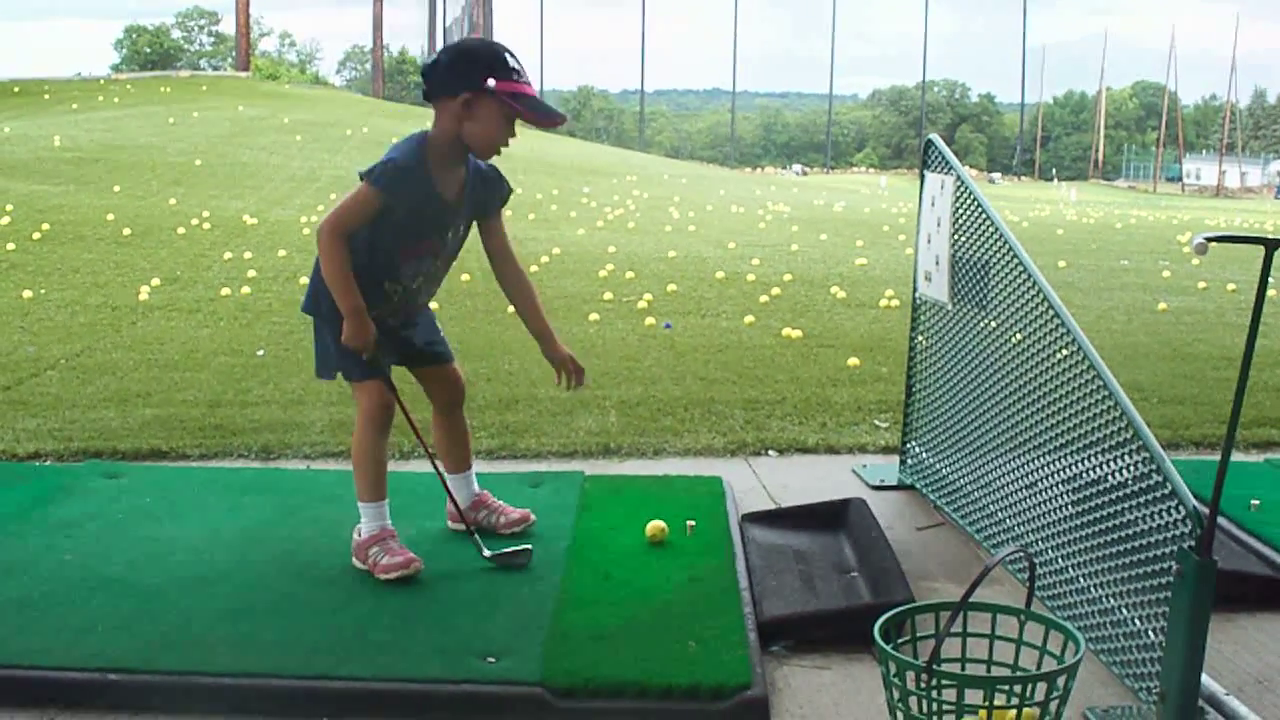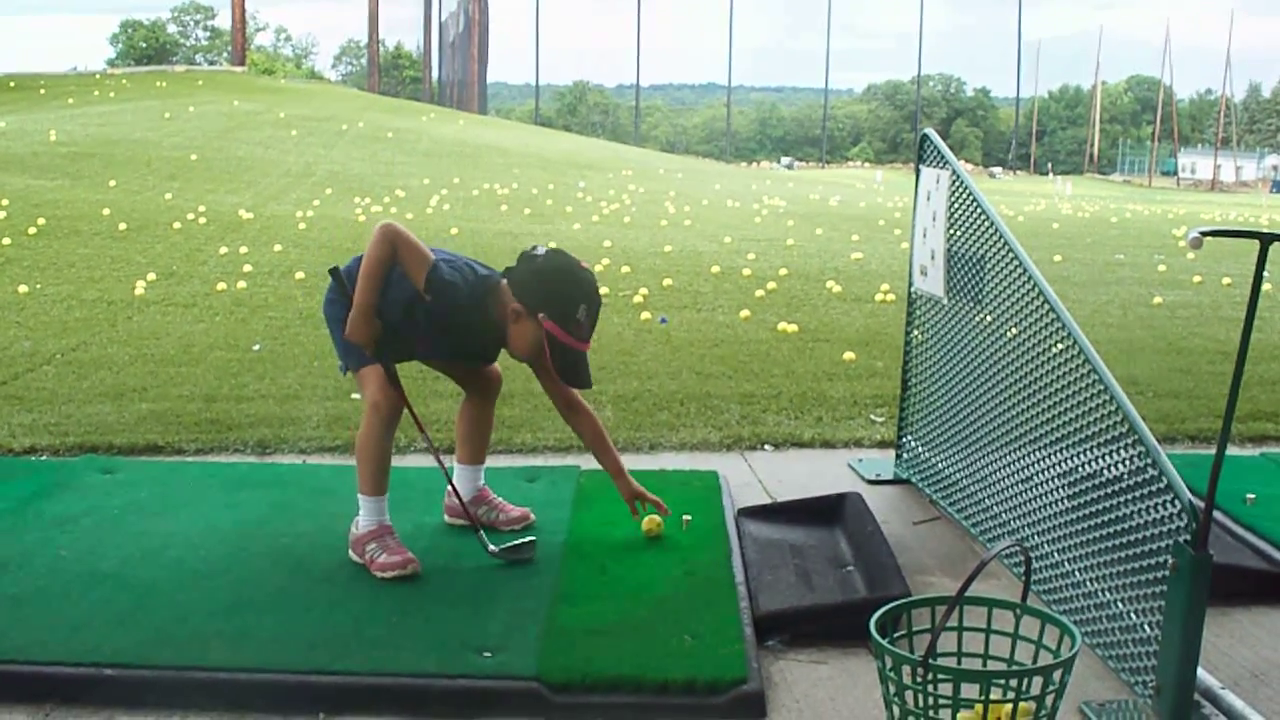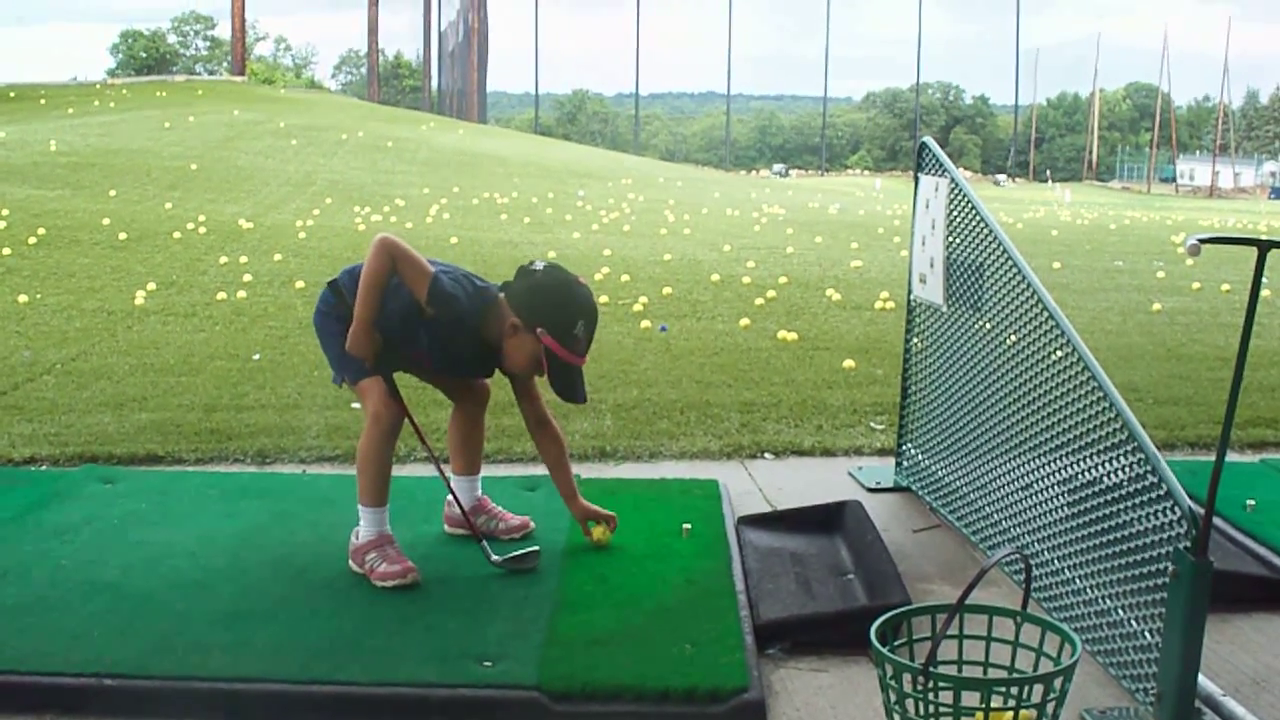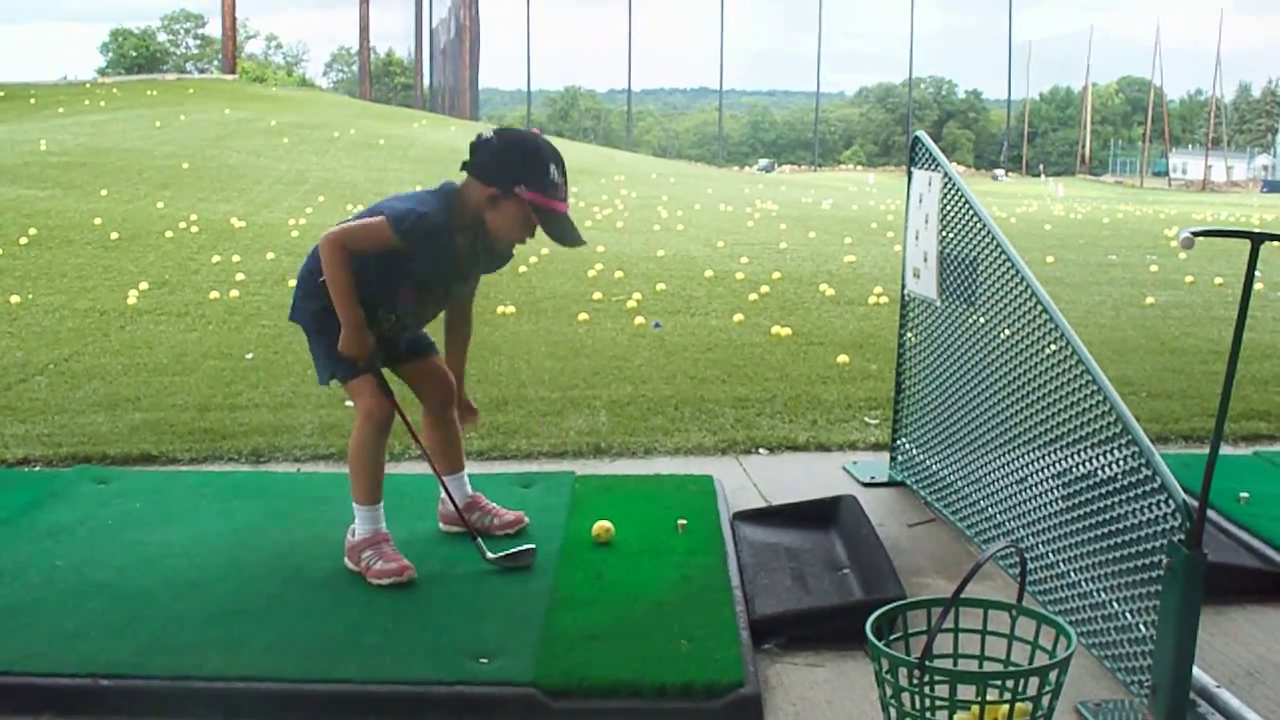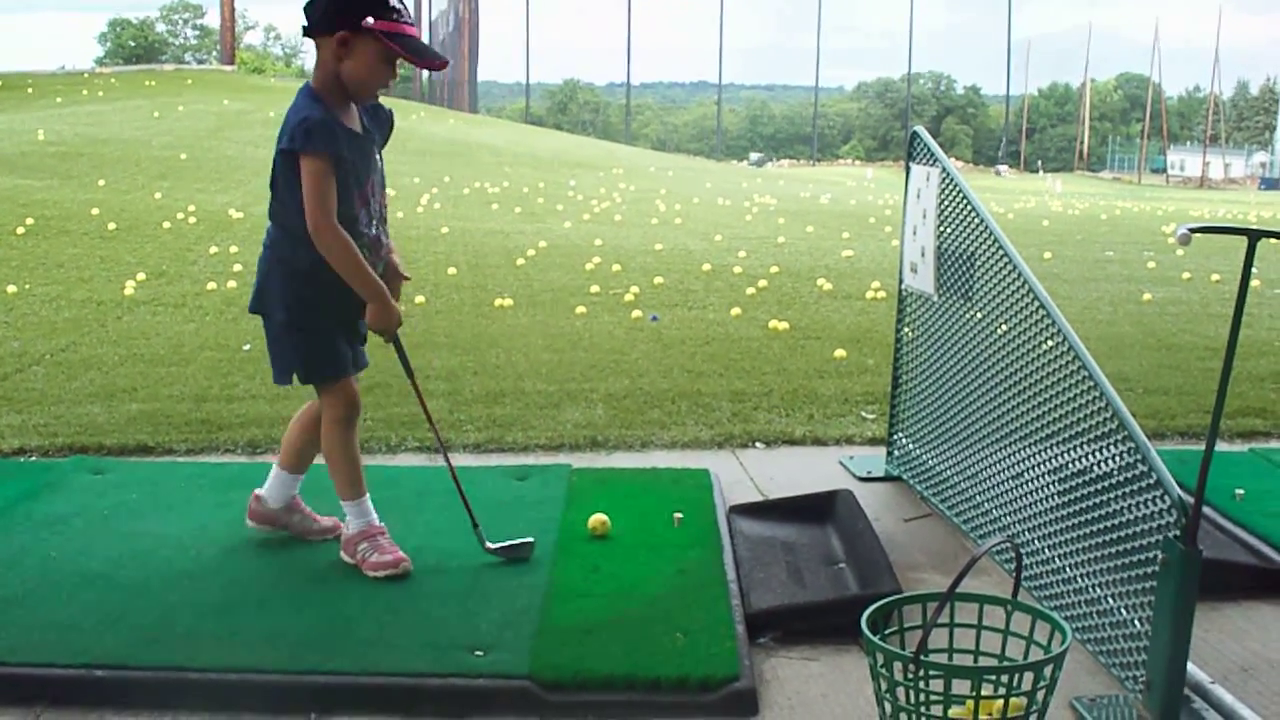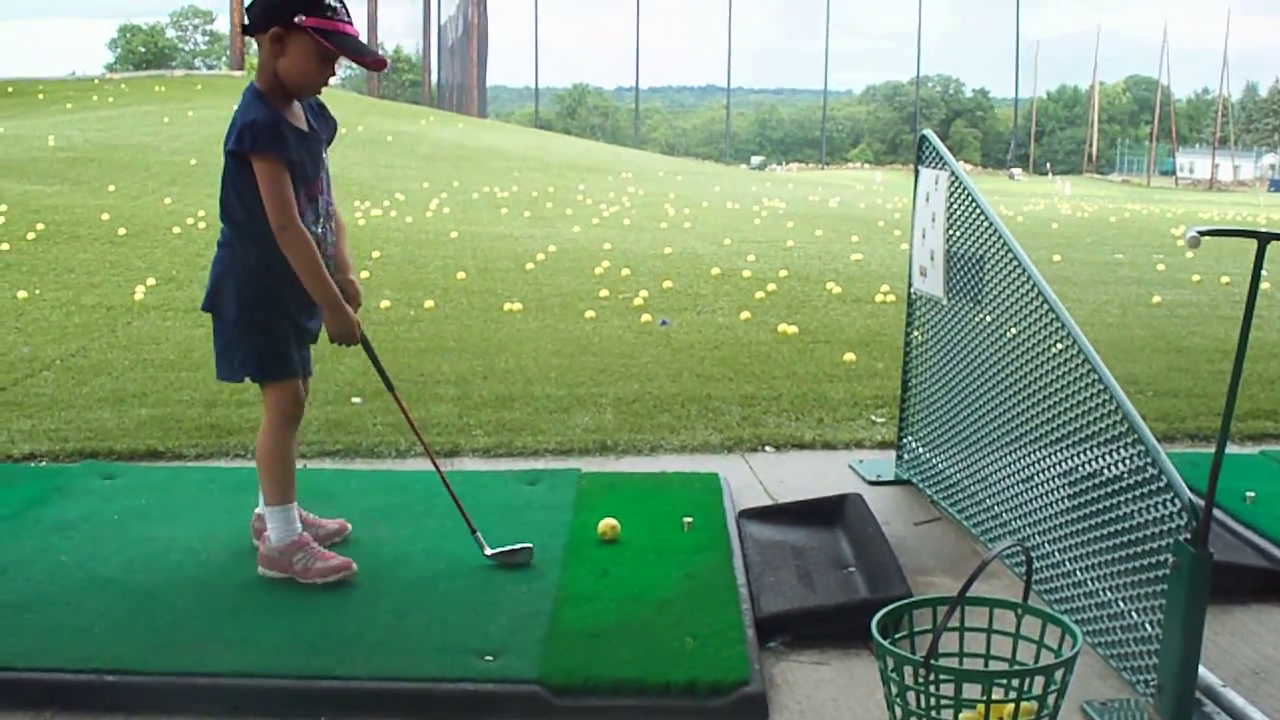
dt=0.5s
person 1, frame 1
left shoulder: (481, 182)
right shoulder: (403, 169)
left elbow: (507, 268)
right elbow: (331, 232)
left wrist: (551, 346)
right wrist: (355, 319)
left hip: (403, 301)
right hip: (350, 297)
left knee: (450, 386)
right knee: (377, 403)
left ankle: (465, 500)
right ankle: (372, 535)
person 1, frame 2
left shoulder: (522, 323)
right shoulder: (455, 292)
left elbow: (571, 406)
right elbow: (386, 232)
left wrist: (622, 479)
right wrist: (362, 315)
left hip: (413, 312)
right hip: (358, 301)
left knee: (486, 380)
right knee: (384, 396)
left ankle: (467, 494)
right ankle: (368, 528)
person 1, frame 3
left shoulder: (509, 341)
right shoulder: (456, 305)
left elbow: (541, 425)
right elbow: (383, 246)
left wrist: (574, 501)
right wrist: (362, 327)
left hip: (401, 321)
right hip: (347, 313)
left knee: (473, 392)
right knee: (385, 408)
left ankle: (466, 504)
right ankle: (369, 538)
person 1, frame 4
left shoulder: (481, 241)
right shoulder: (424, 221)
left elbow: (458, 312)
right elbow: (332, 242)
left wrist: (459, 388)
right wrist: (353, 327)
left hip: (388, 313)
right hip: (330, 299)
left knee: (439, 389)
right knee: (376, 404)
left ankle: (459, 502)
right ankle: (365, 535)
person 1, frame 5
left shoulder: (366, 116)
right shoulder: (313, 123)
right elbow: (322, 227)
left wrist: (386, 255)
right wrist: (377, 297)
left hip: (335, 287)
right hip: (302, 288)
left knee: (330, 397)
right knee: (343, 400)
left ankle: (274, 498)
right ankle: (362, 529)
person 1, frame 6
left shoulder: (309, 114)
right shoulder: (259, 124)
left elbow: (324, 201)
right elbow: (286, 227)
left wrist: (344, 270)
right wrist: (333, 305)
left hip: (290, 286)
right hip: (256, 289)
left knee: (283, 401)
right knee: (287, 402)
left ankle: (273, 514)
right ankle: (281, 541)
